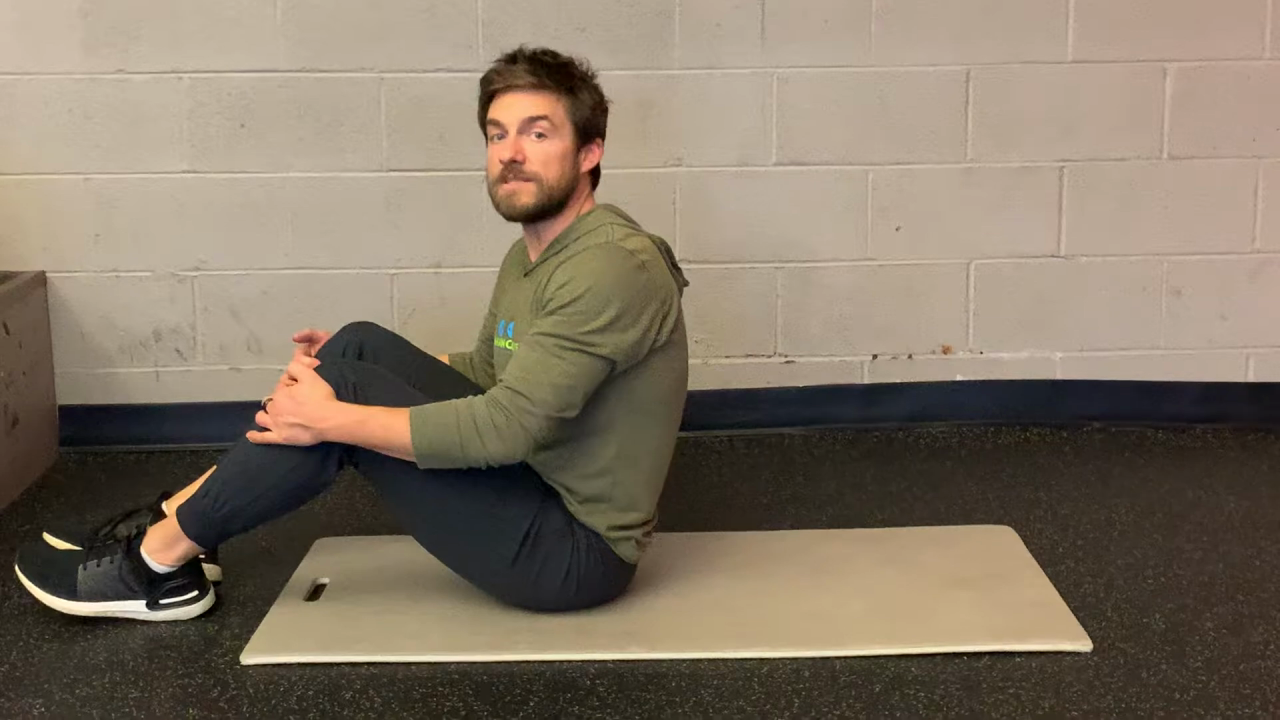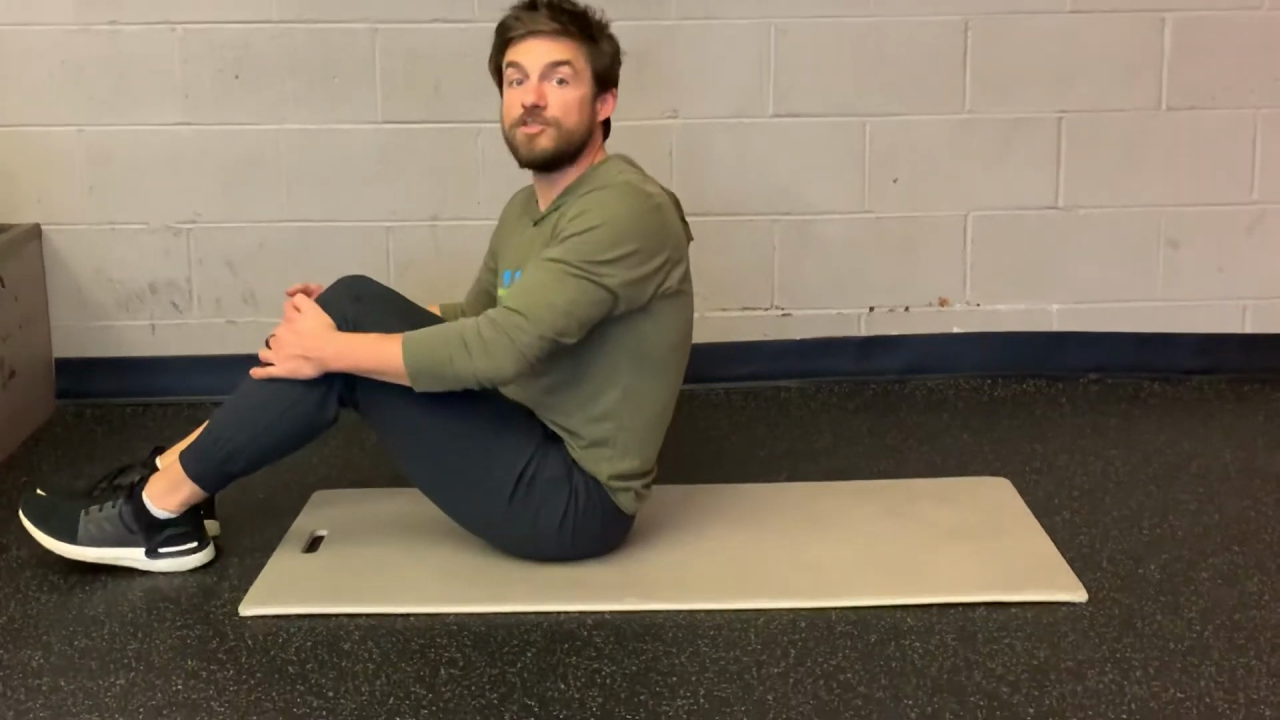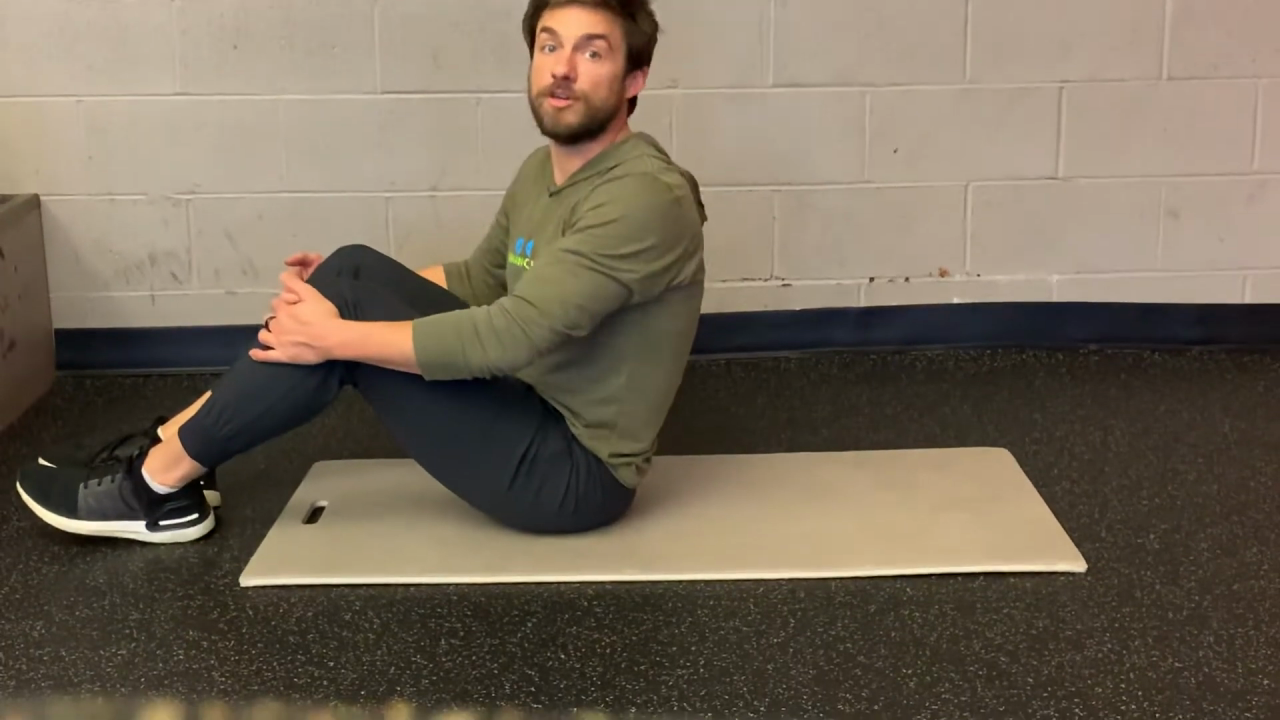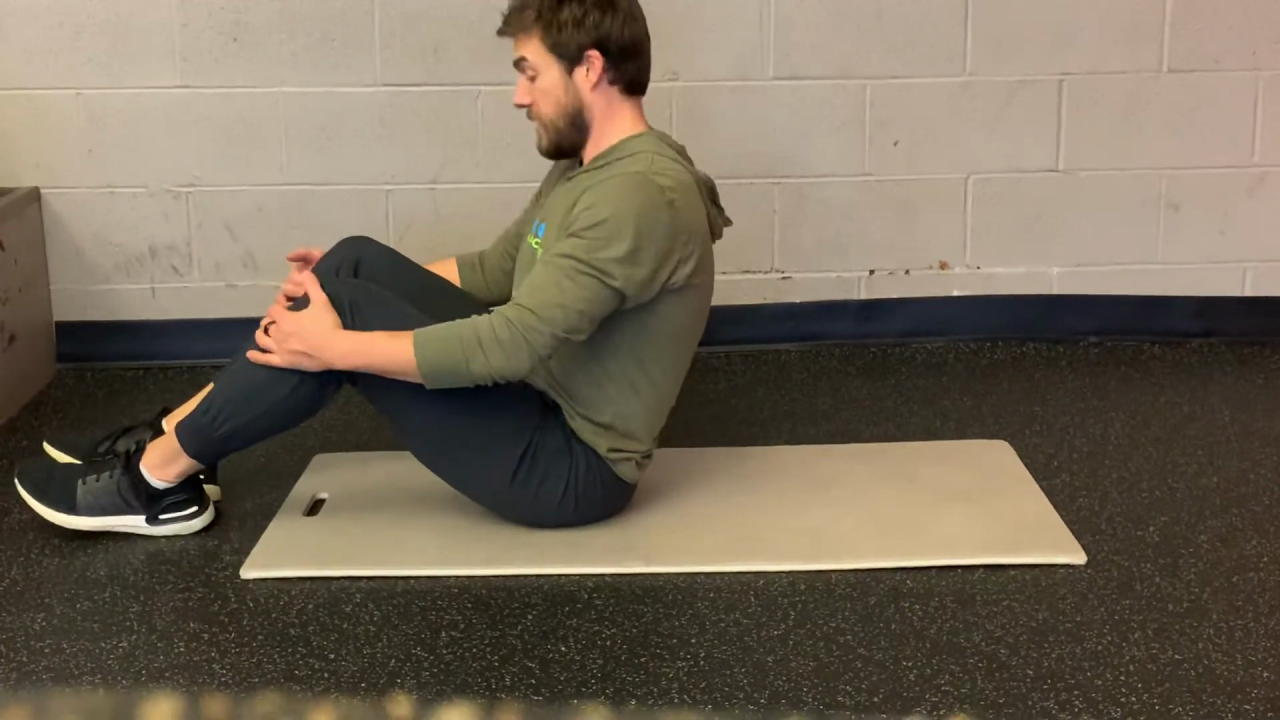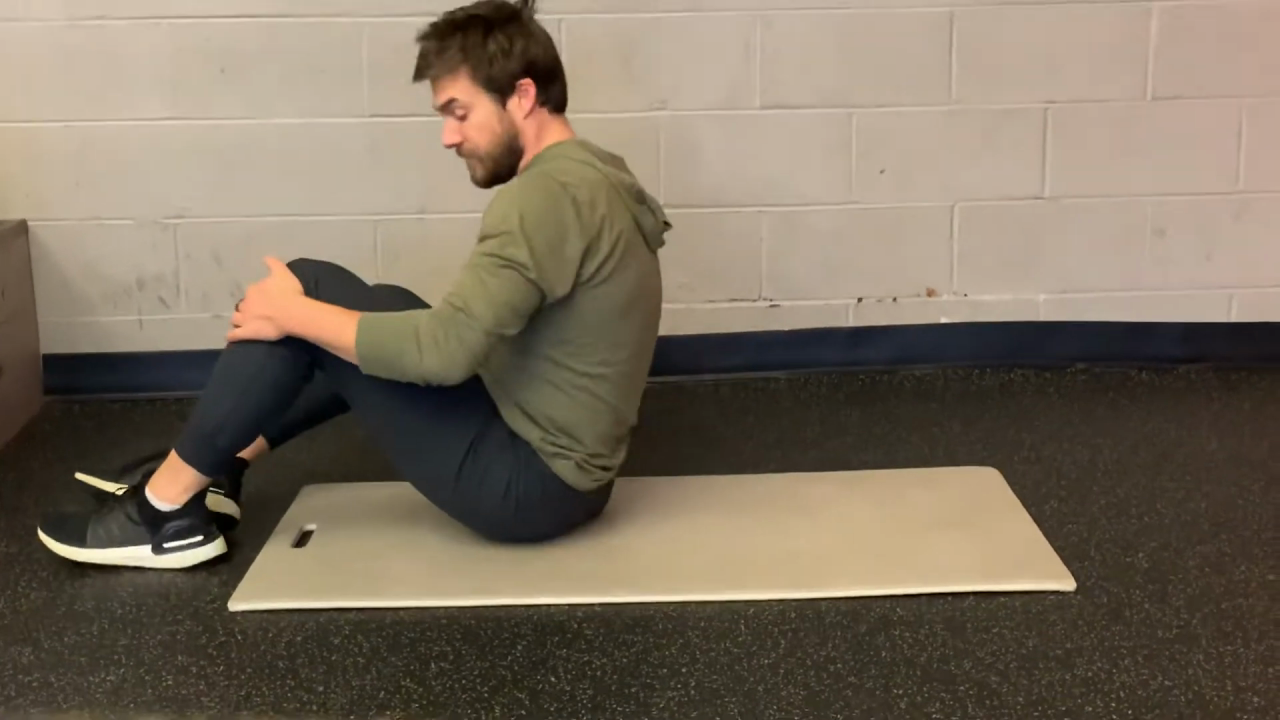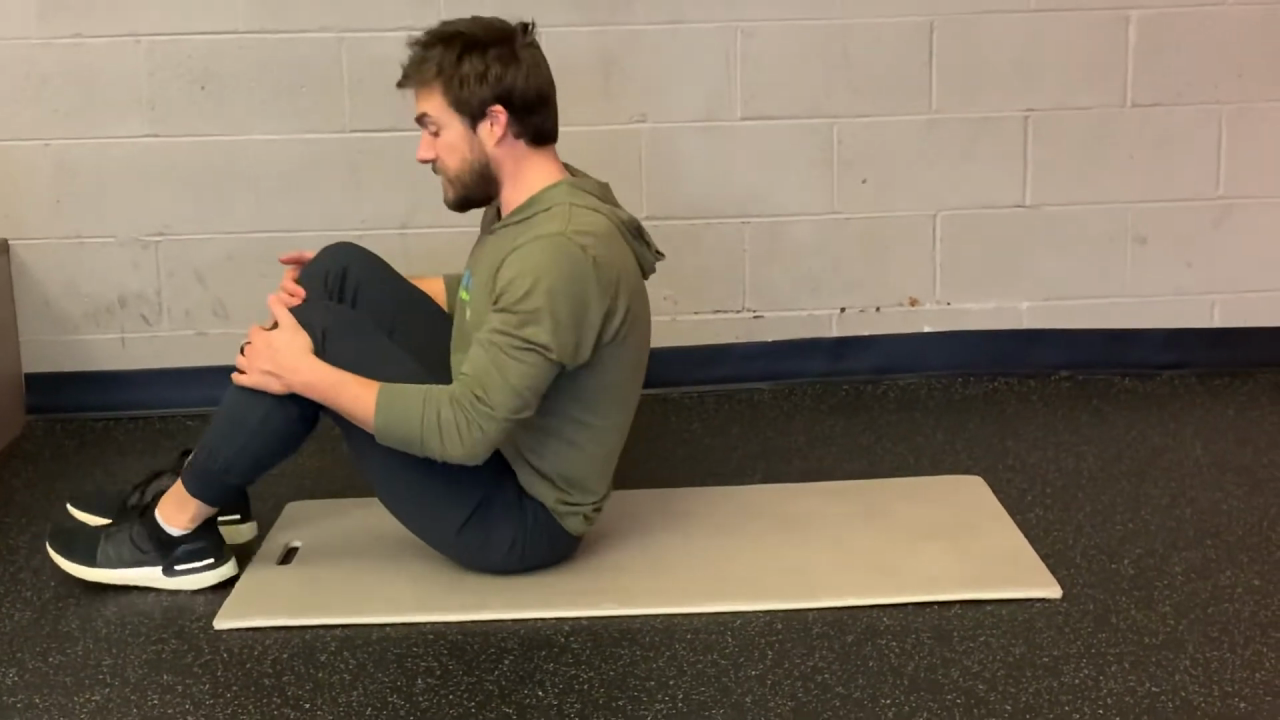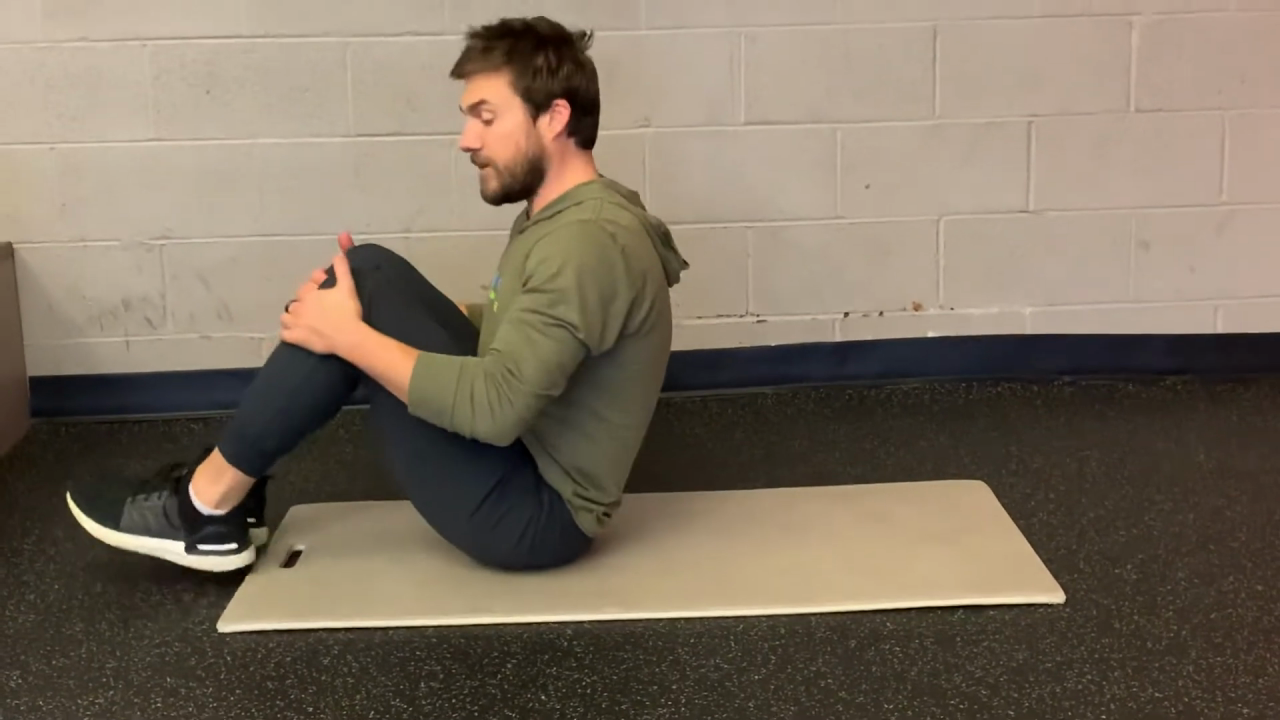
dt=0.7s
person 1, frame 1
left shoulder: (611, 267)
right shoulder: (532, 255)
left elbow: (505, 427)
right elbow: (489, 370)
left wrist: (333, 418)
right wrist: (350, 366)
left hip: (573, 550)
right hip: (540, 493)
left knee: (348, 390)
right knee: (362, 345)
left ankle: (155, 562)
right ankle: (177, 518)
person 1, frame 2
left shoulder: (626, 211)
right shoulder: (528, 208)
left elbow: (496, 346)
right elbow: (477, 318)
left wrist: (331, 349)
right wrist: (344, 322)
left hip: (572, 500)
right hip: (540, 446)
left knee: (343, 358)
right knee: (355, 301)
left ankle: (157, 510)
right ankle: (174, 473)
person 1, frame 3
left shoulder: (645, 200)
right shoulder: (541, 172)
left elbow: (510, 335)
right elbow: (481, 280)
left wrist: (337, 335)
right wrist: (346, 289)
left hip: (574, 474)
right hip: (541, 414)
left knee: (348, 308)
right knee: (354, 268)
left ankle: (158, 482)
right ankle: (172, 445)
person 1, frame 4
left shoulder: (640, 197)
right shoulder: (588, 167)
left elbow: (509, 343)
right elbow: (498, 270)
left wrist: (335, 345)
right wrist: (349, 281)
left hip: (570, 470)
right hip: (544, 407)
left knee: (344, 313)
right knee: (358, 260)
left ankle: (156, 480)
right ankle: (175, 438)
person 1, frame 5
left shoulder: (547, 195)
right shoulder: (587, 179)
left elbow: (446, 351)
left wrist: (296, 313)
left hip: (524, 482)
right hip: (562, 469)
left knee: (311, 287)
right knee: (375, 311)
left ankle: (167, 510)
right ankle: (218, 461)
person 1, frame 6
left shoulder: (563, 251)
right shoulder: (527, 204)
left elbow: (465, 429)
right elbow: (478, 304)
left wrist: (305, 373)
right wrist: (353, 301)
left hip: (519, 517)
right hip: (500, 444)
left knee: (319, 335)
right knee: (342, 269)
left ankle: (175, 531)
right ankle: (210, 487)
person 1, frame 7
left shoulder: (590, 242)
right shoulder: (562, 215)
left elbow: (494, 407)
right elbow: (502, 326)
left wrist: (347, 334)
right wrist: (364, 302)
left hip: (531, 514)
right hip: (519, 459)
left knee: (353, 312)
right knee: (366, 271)
left ankle: (205, 508)
right ankle: (231, 489)
